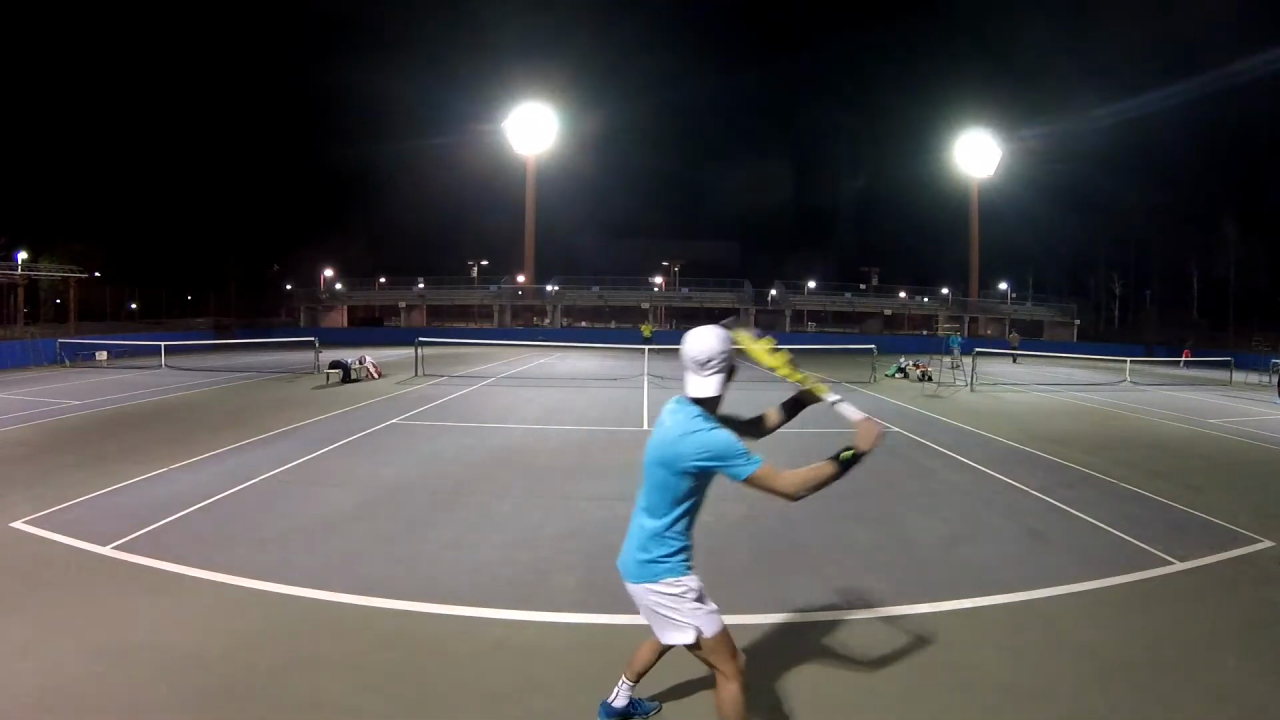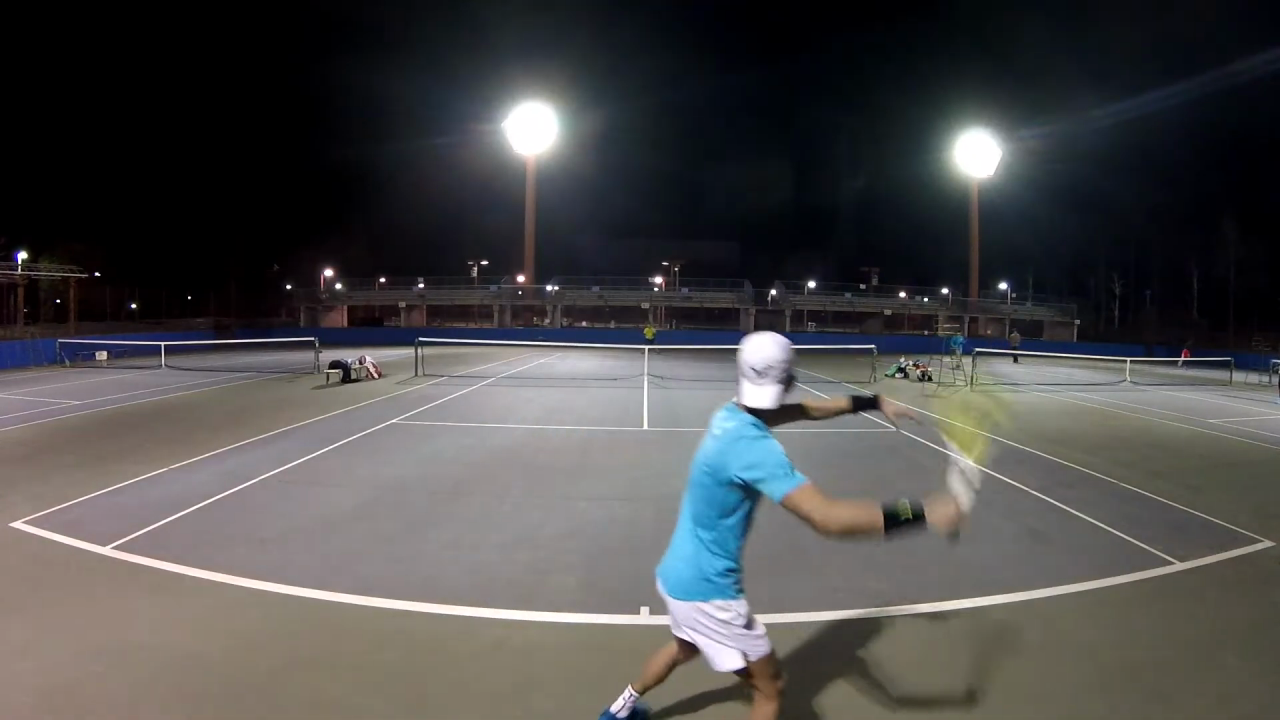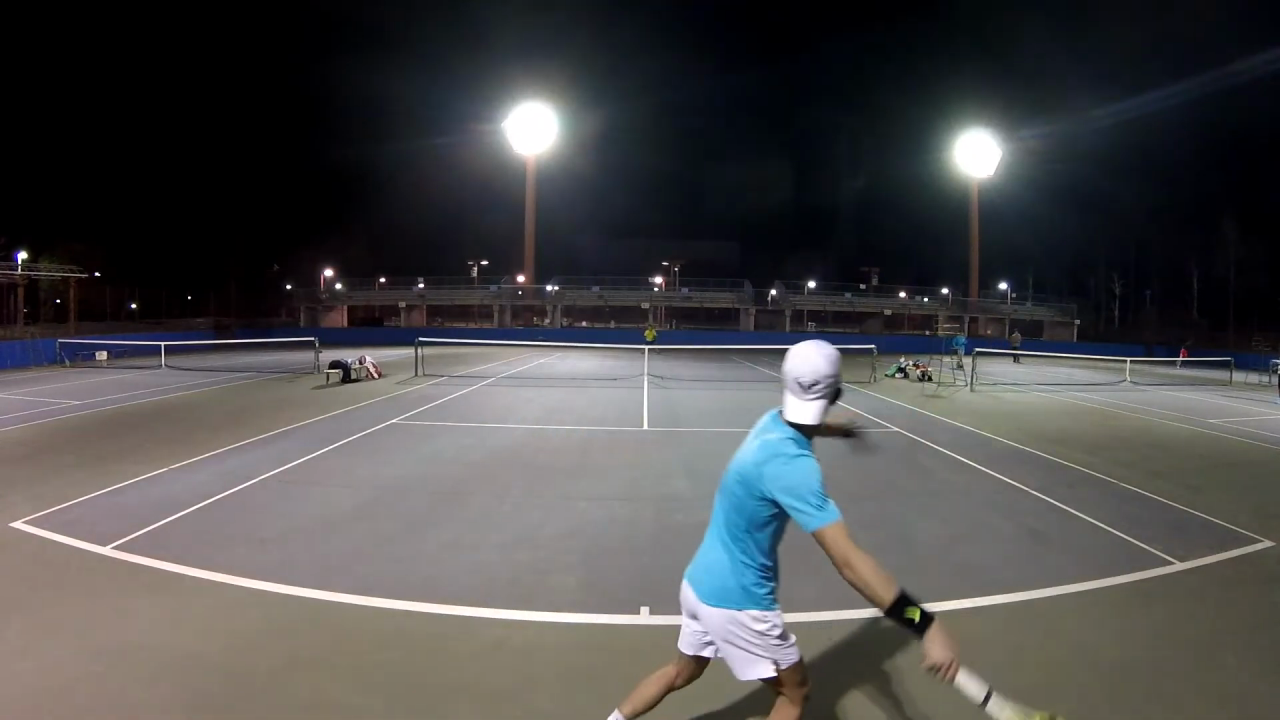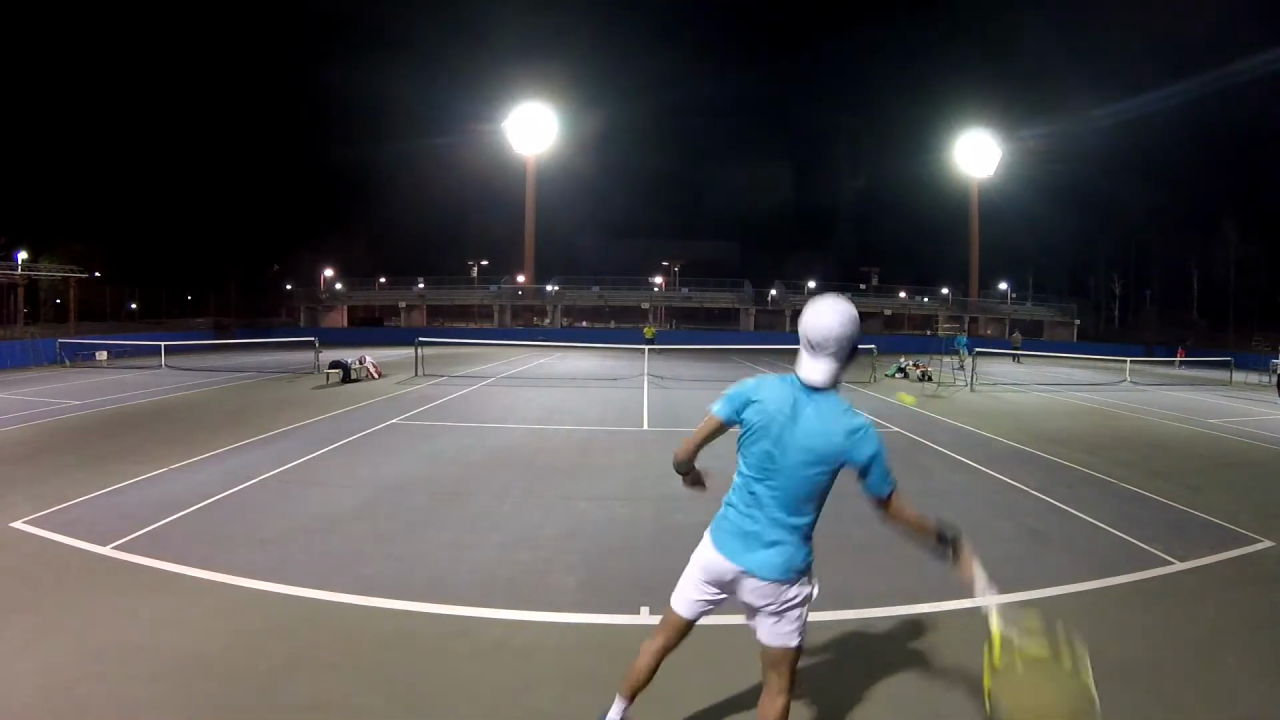
dt=0.2s
person 1, frame 1
left shoulder: (679, 409)
right shoulder: (704, 436)
left elbow: (752, 427)
right elbow: (788, 486)
left wrist: (803, 398)
right wrist: (854, 451)
left hip: (643, 561)
right hip: (662, 573)
left knee: (669, 633)
right knee: (730, 669)
person 1, frame 2
left shoulder: (731, 416)
right shoulder: (752, 446)
left elbow: (804, 409)
right elbow: (828, 519)
left wrist: (873, 403)
right wrist: (921, 514)
left hip: (676, 576)
right hip: (708, 593)
left knee: (685, 645)
right knee: (769, 687)
person 1, frame 3
left shoulder: (773, 423)
right shoulder: (791, 465)
left elbow: (809, 425)
right elbow: (848, 561)
left wrist: (844, 428)
right wrist: (925, 626)
left hip: (699, 584)
right hip: (739, 603)
left knee: (682, 671)
person 1, frame 4
left shoulder: (758, 390)
right shoulder: (855, 432)
left elbow: (684, 454)
right elbow: (894, 511)
left wrist: (688, 473)
right wrist: (949, 542)
left hip: (722, 548)
right hip: (779, 570)
left knee: (664, 635)
right knee: (780, 683)
